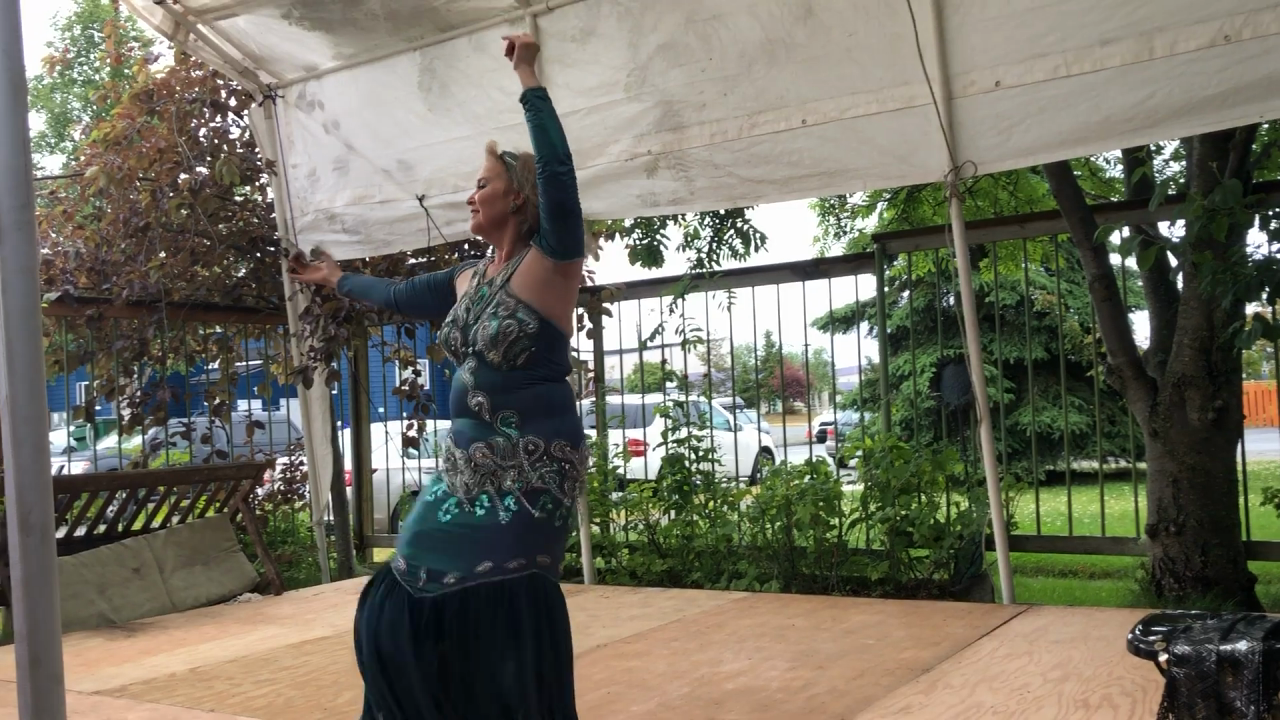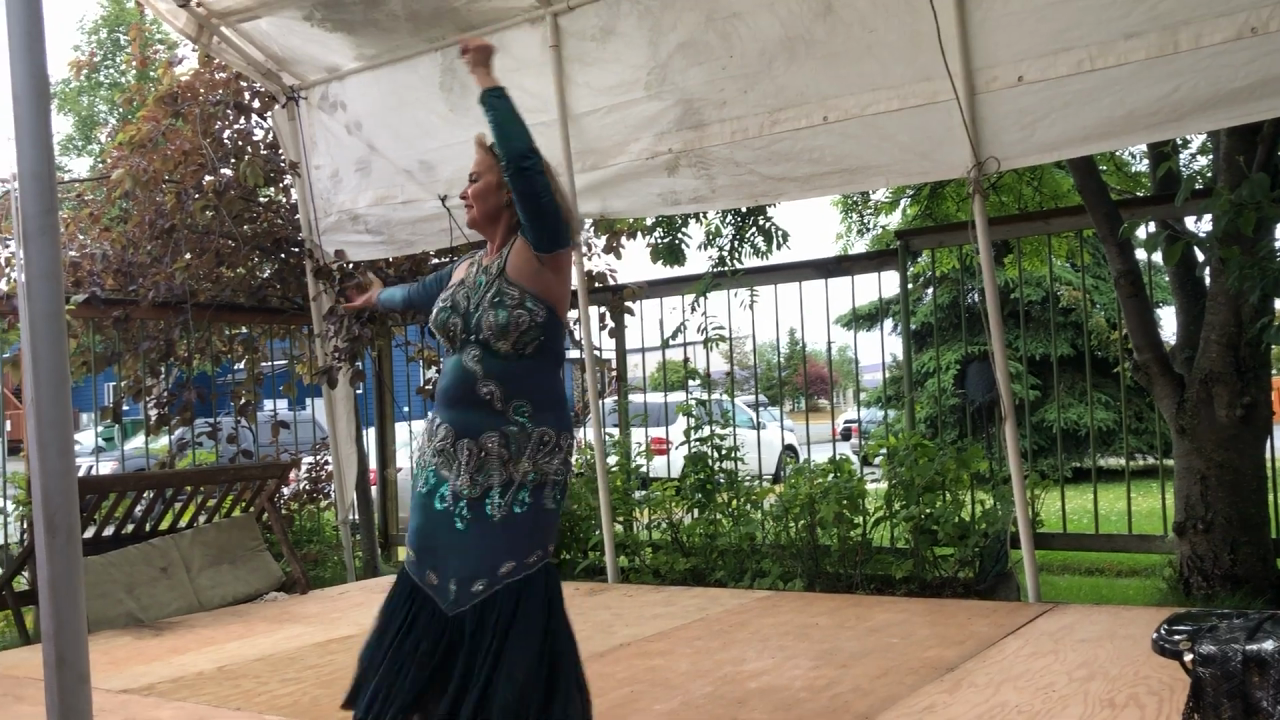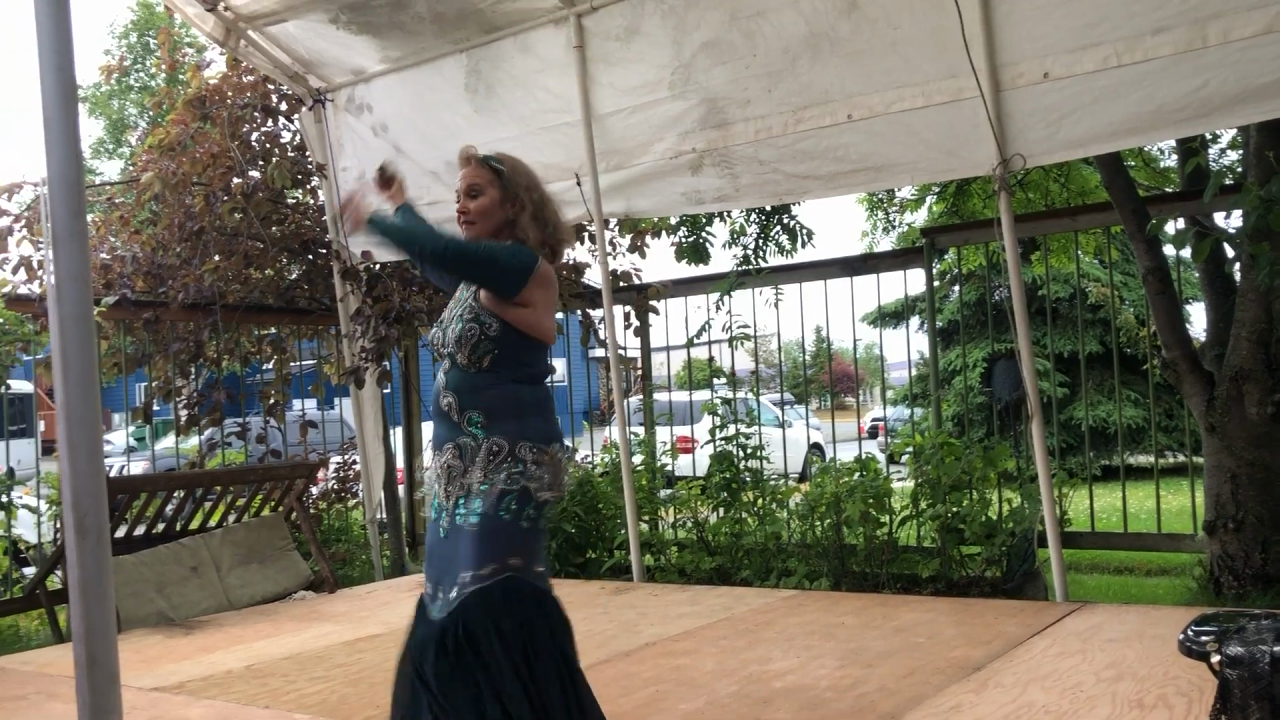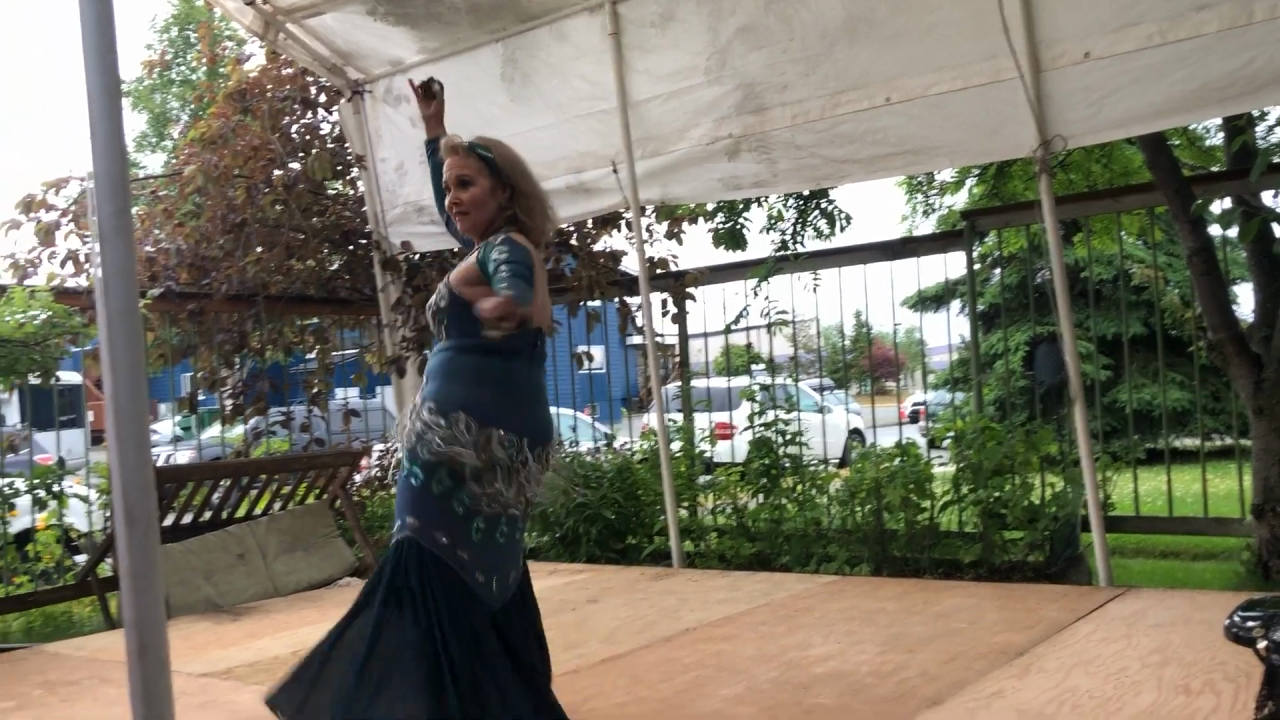
dt=0.4s
person 1, frame 1
left shoulder: (552, 262)
right shoulder: (469, 280)
left elbow: (558, 173)
right elbow: (400, 295)
left wrist: (529, 79)
right wrist: (337, 280)
left hip: (537, 469)
right hip: (469, 466)
left knee: (512, 605)
right knee: (408, 593)
person 1, frame 2
left shoulder: (542, 251)
right shoulder: (465, 270)
left elbow: (520, 160)
right elbow: (416, 296)
left wrist: (487, 83)
right wrist: (379, 295)
left hip: (522, 461)
right hip: (449, 457)
left knee: (512, 601)
right knee: (430, 592)
person 1, frame 3
left shoulder: (516, 264)
right shoulder: (478, 274)
left elbow: (437, 252)
right elbow: (440, 261)
left wrist: (372, 217)
right wrist: (400, 204)
left hip: (509, 466)
right hip: (466, 469)
left knee: (504, 604)
right knee: (449, 606)
person 1, frame 4
left shoulder: (505, 251)
right shoulder: (501, 246)
left elbow: (515, 284)
right elbow: (452, 212)
left wrist: (509, 308)
right wrist: (434, 129)
left hip: (460, 434)
right hip: (515, 442)
left knee: (426, 575)
right knee: (492, 583)
